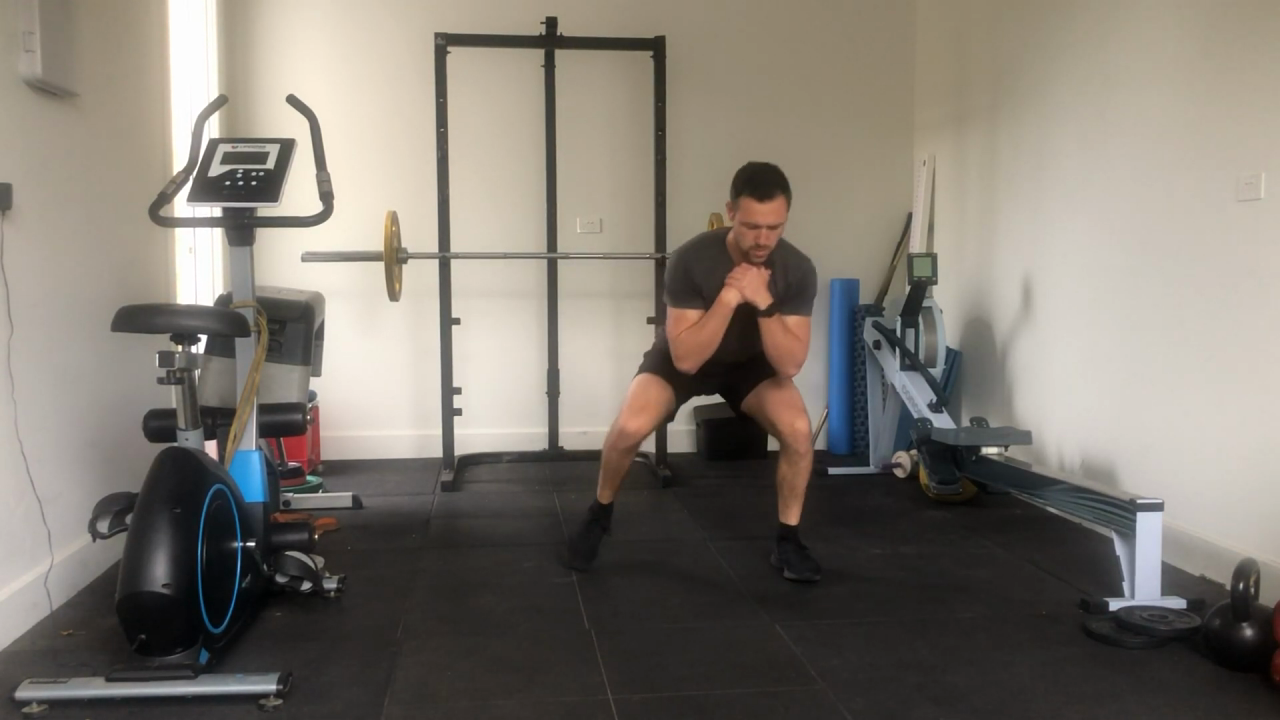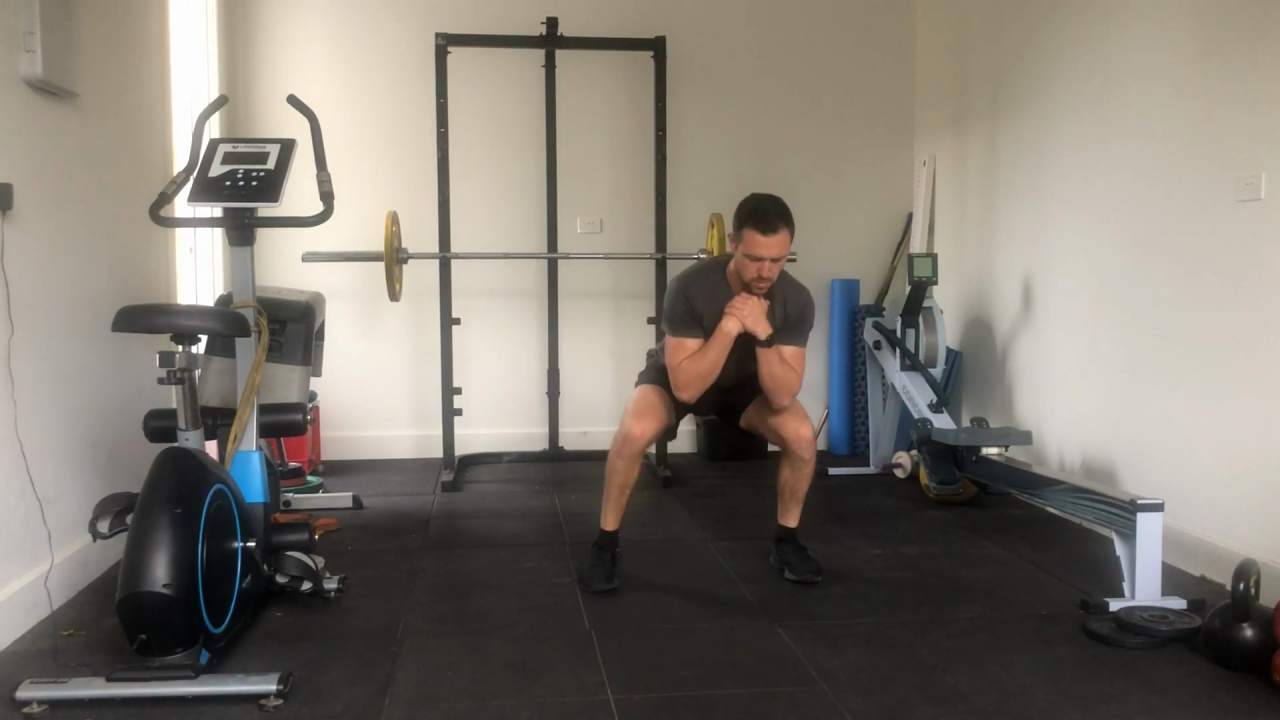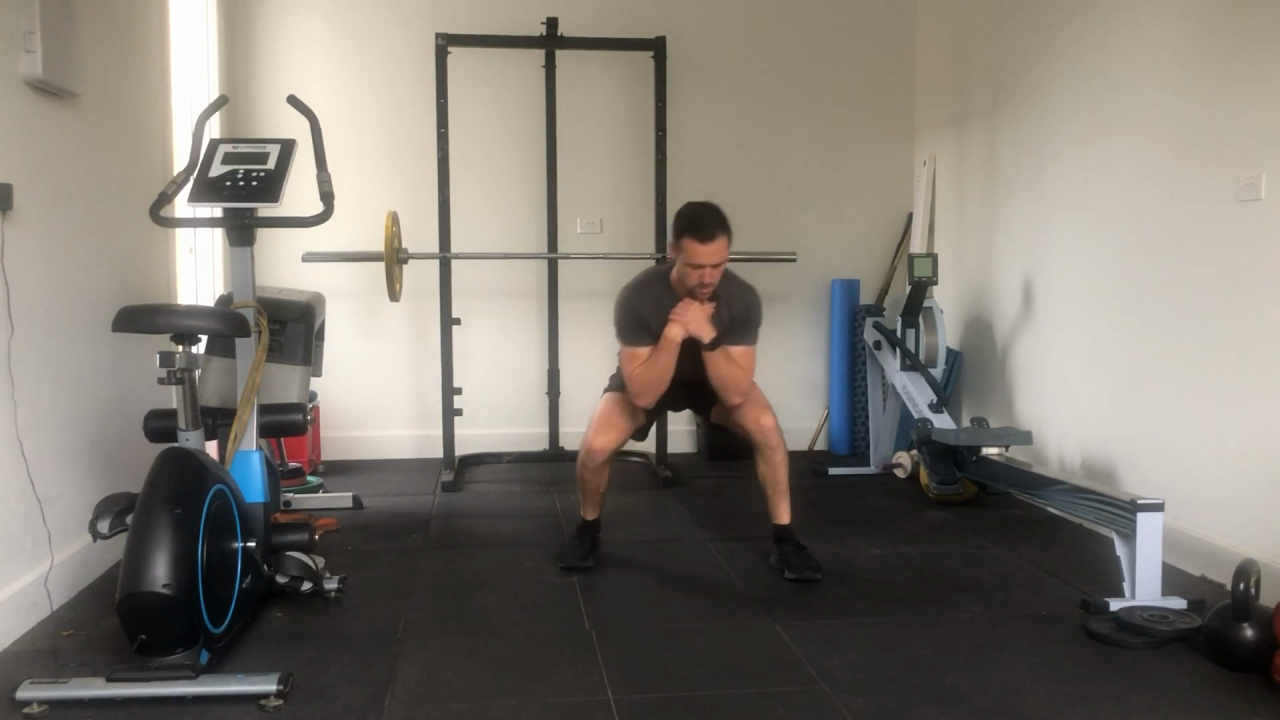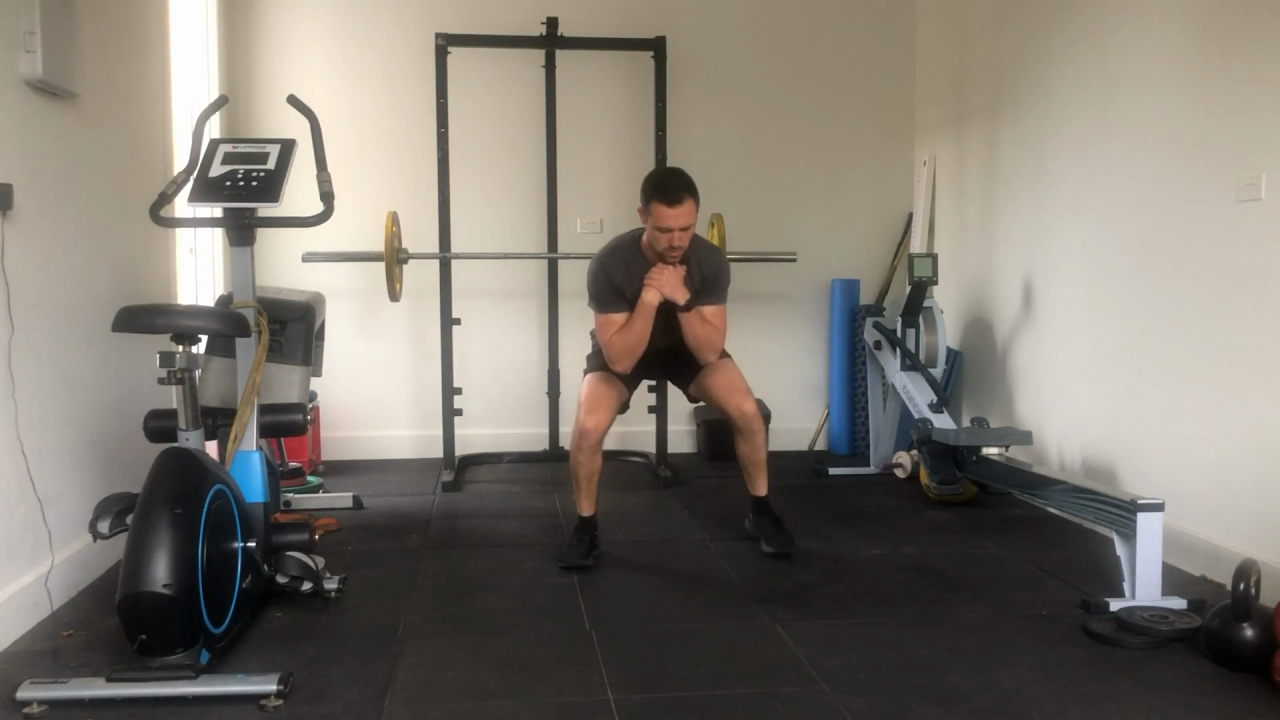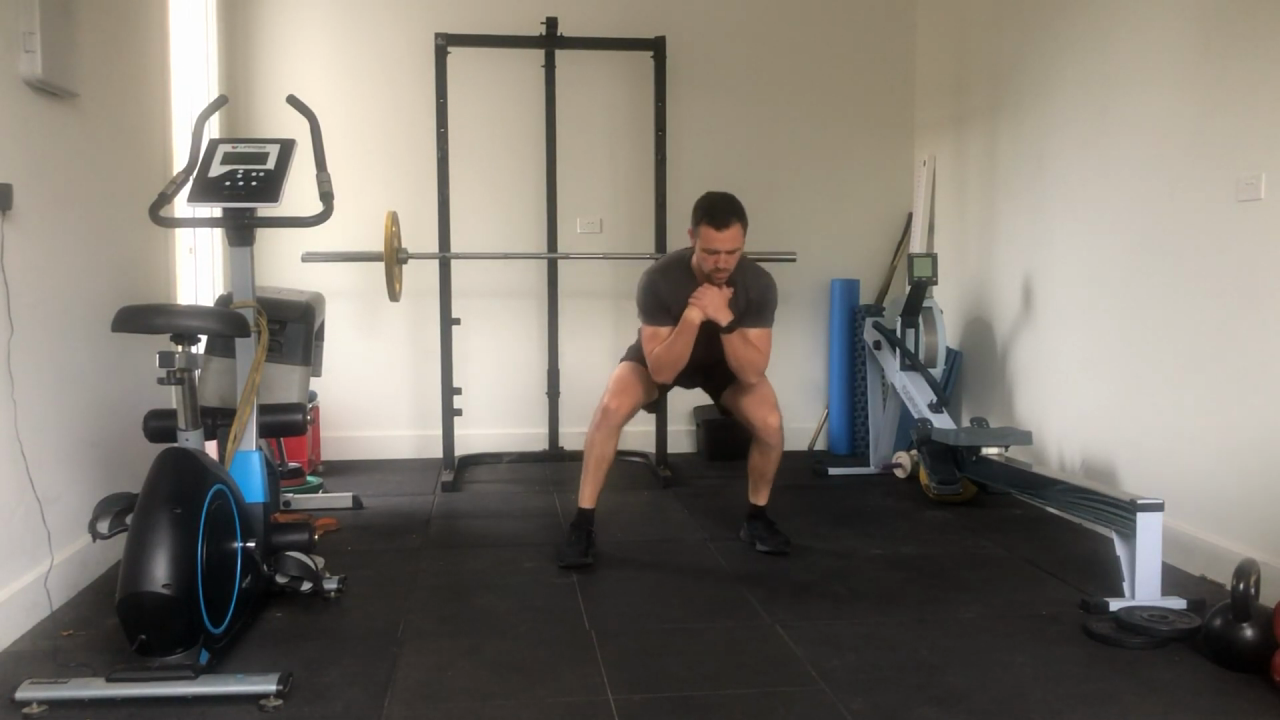
dt=0.4s
person 1, frame 1
left shoulder: (799, 270)
right shoulder: (691, 260)
left elbow: (790, 365)
right elbow: (685, 359)
left wrist: (764, 302)
right wrist: (728, 298)
left hip: (751, 359)
right hip: (683, 355)
left knee: (799, 432)
right knee: (630, 428)
left ankle: (788, 539)
right ankle: (600, 512)
person 1, frame 2
left shoulder: (796, 300)
right shoulder: (690, 287)
left elbow: (783, 397)
right elbow: (685, 388)
left wrist: (763, 332)
right wrist: (728, 327)
left hip: (745, 380)
right hip: (676, 373)
left knee: (802, 437)
right knee: (634, 433)
left ankle: (786, 541)
right ankle: (606, 544)
person 1, frame 3
left shoulder: (742, 300)
right shoulder: (637, 297)
left elbow: (736, 394)
right elbow: (642, 395)
left wrist: (707, 336)
right wrist: (673, 334)
left hip: (713, 377)
right hip: (646, 375)
left knee: (765, 426)
right knee: (596, 447)
left ankle: (785, 539)
right ankle: (589, 528)
person 1, frame 4
left shoulder: (711, 261)
right shoulder: (610, 264)
left elbow: (709, 354)
right elbow: (619, 361)
left wrist: (682, 298)
right wrist: (648, 300)
left hip: (687, 344)
right hip: (622, 349)
left knee: (747, 412)
right knee: (588, 427)
left ankle: (761, 509)
right ankle: (586, 527)
person 1, frame 5
left shoulder: (759, 284)
right shoulder: (660, 279)
left elbow: (752, 374)
right elbow: (660, 372)
left wrist: (726, 319)
right wrist: (691, 317)
left hip: (726, 358)
right hip: (664, 352)
left knee: (770, 425)
right knee: (611, 409)
left ankle: (756, 517)
right ankle: (583, 524)
